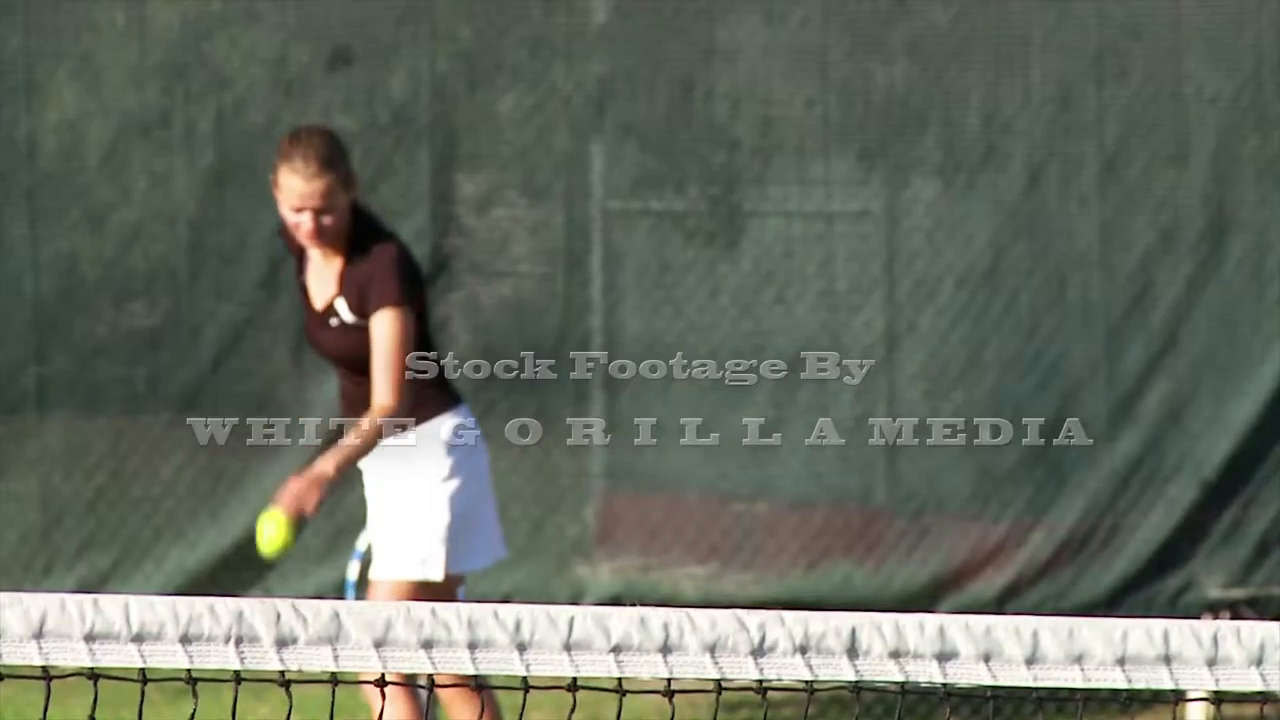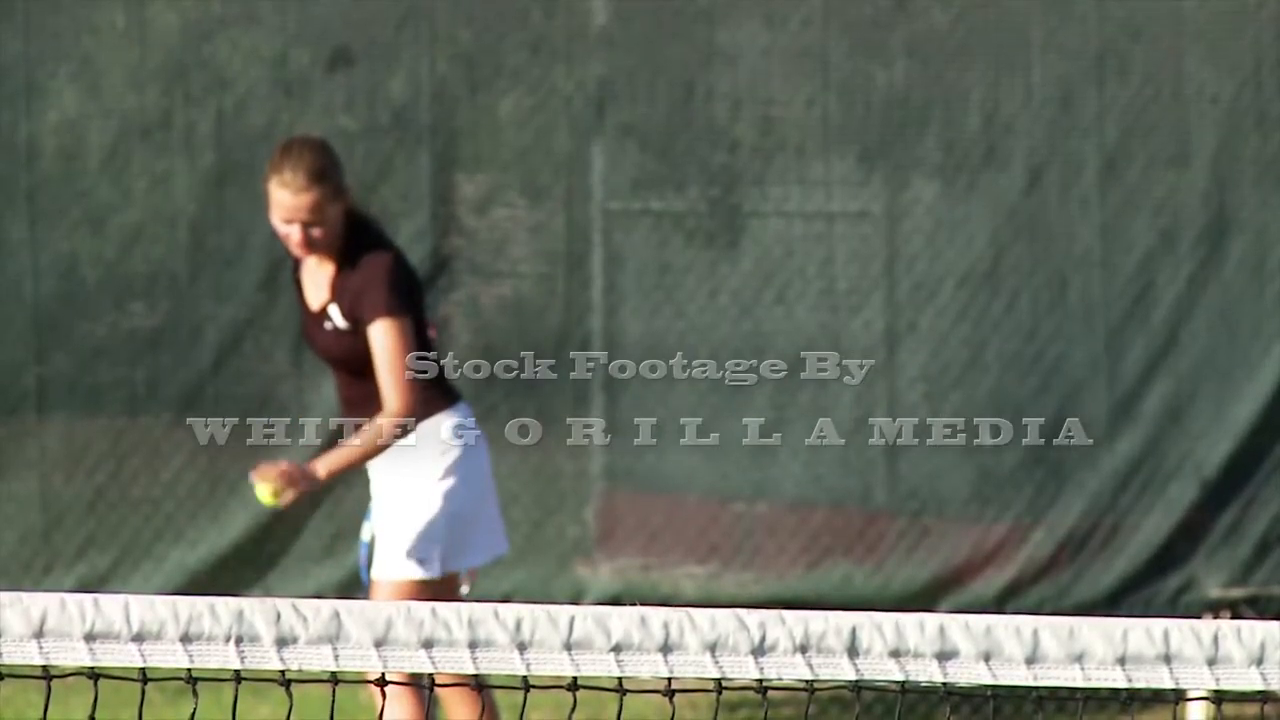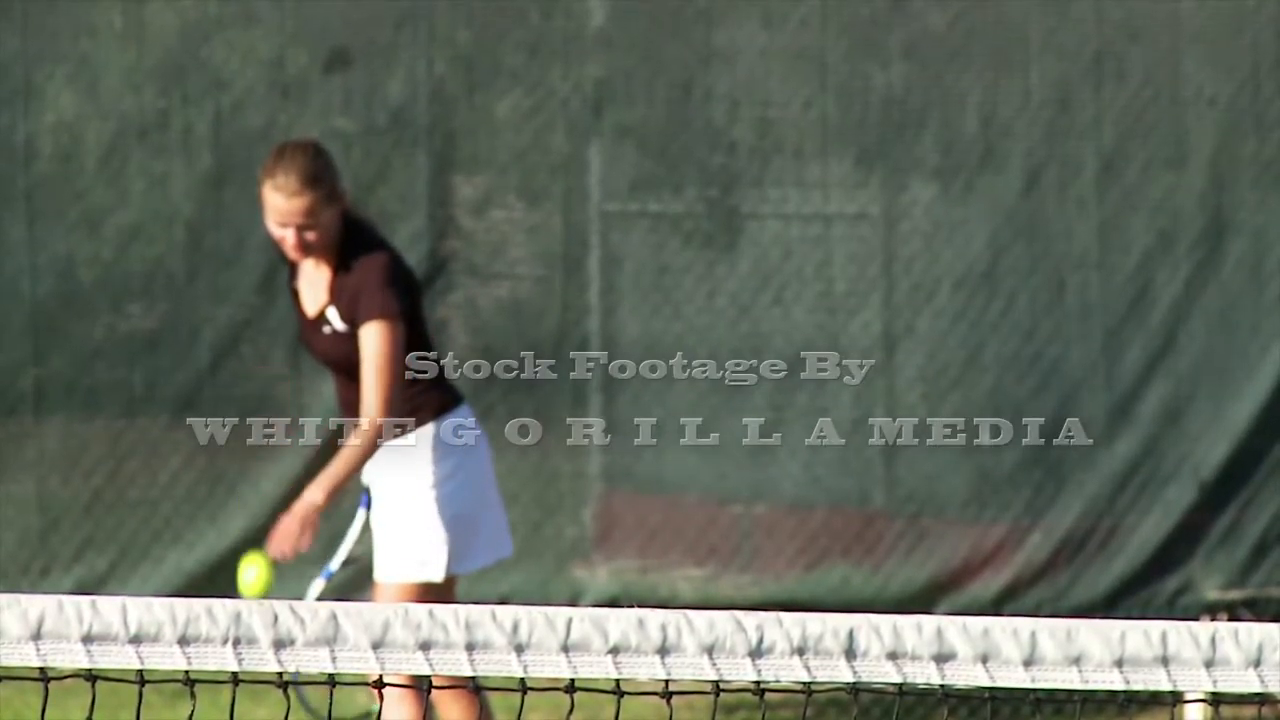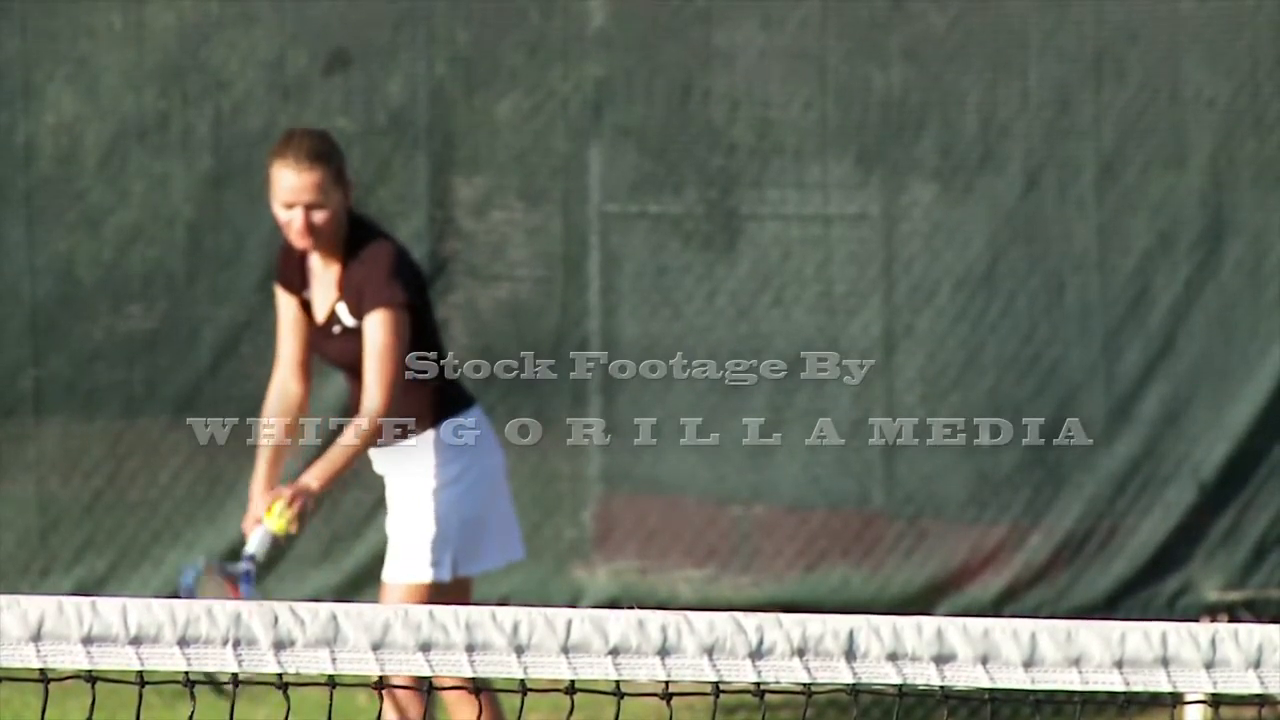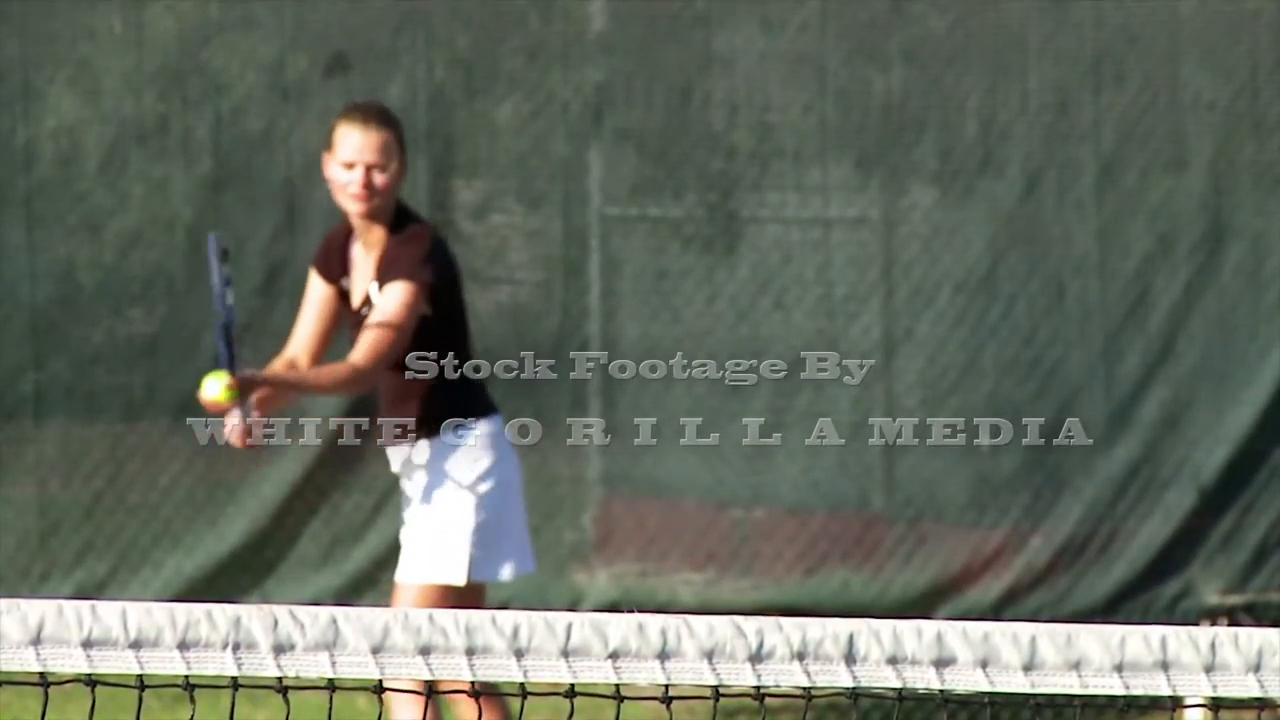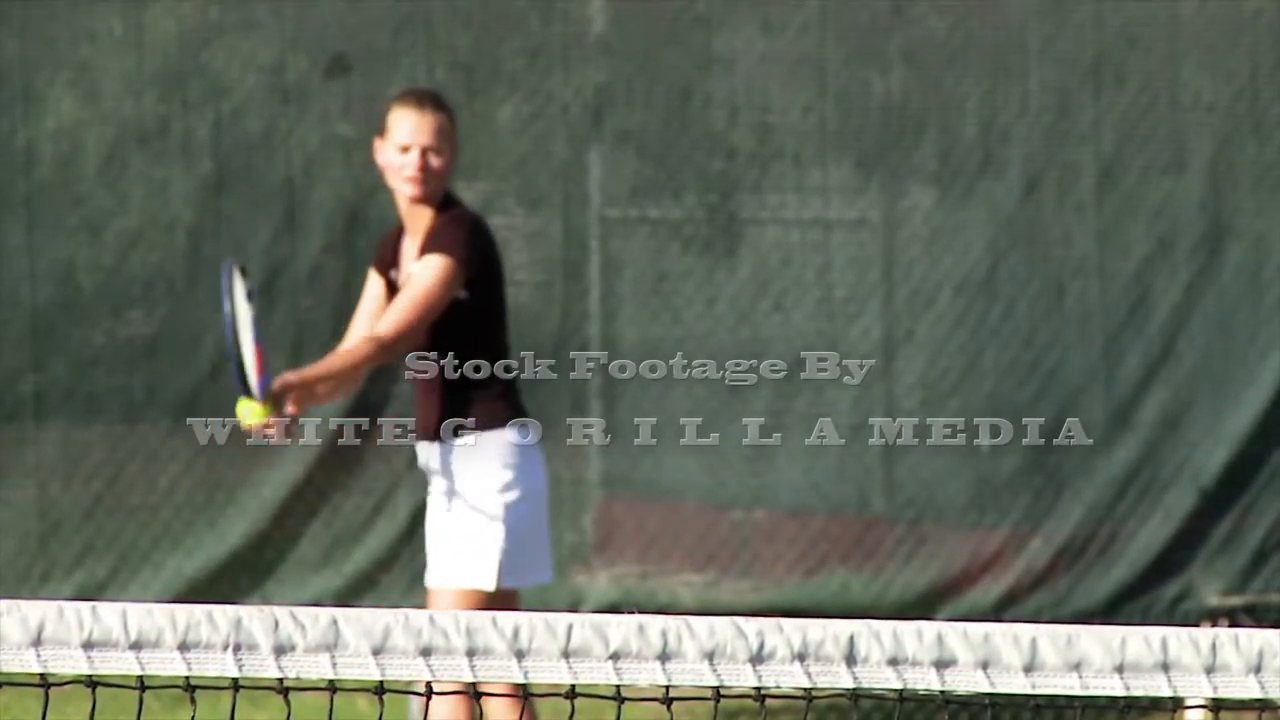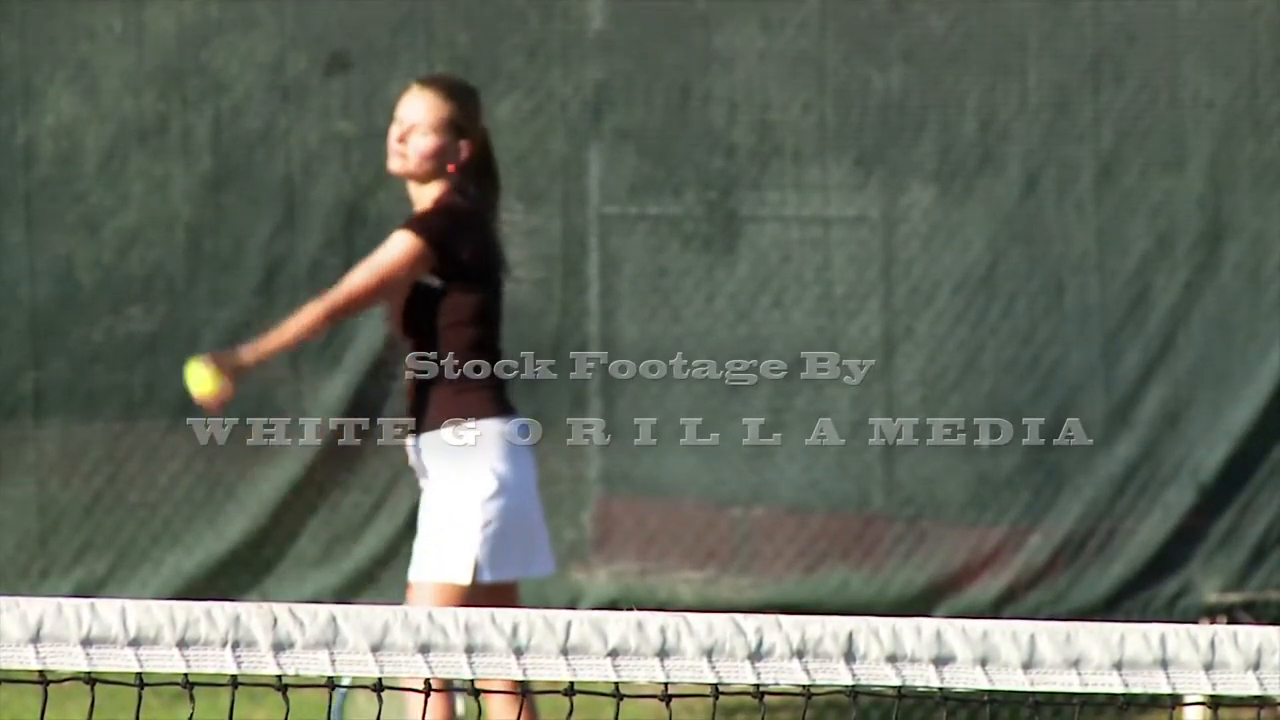
dt=0.7s
person 1, frame 1
left shoulder: (385, 263)
right shoulder: (302, 240)
left elbow: (390, 403)
left wrist: (322, 473)
left hip: (431, 453)
right hip: (389, 456)
person 1, frame 2
left shoulder: (377, 271)
right shoulder: (306, 243)
left elbow: (400, 412)
left wrist: (316, 471)
left hip: (430, 448)
right hip: (396, 455)
person 1, frame 3
left shoulder: (375, 273)
right shoulder: (298, 251)
left elbow: (377, 415)
left wrist: (312, 499)
left hip: (431, 451)
right hip: (394, 455)
person 1, frame 4
left shoulder: (380, 267)
right shoulder: (294, 260)
left elbow: (376, 410)
right elbow: (289, 379)
left wrist: (310, 485)
right wrist: (262, 481)
left hip: (444, 452)
right hip: (405, 457)
person 1, frame 5
left shoulder: (417, 251)
right shoulder: (337, 249)
left elbow: (359, 372)
right elbow: (298, 358)
left wrist: (260, 377)
right wrist: (248, 405)
left hip: (461, 457)
right hip: (426, 462)
person 1, frame 6
left shoulder: (460, 236)
right shoulder: (396, 245)
left elbow: (383, 343)
right elbow: (354, 354)
left wrist: (290, 382)
right wrist: (296, 393)
left hip: (487, 461)
right hip: (453, 464)
person 1, frame 7
left shoulder: (440, 226)
right shoulder: (449, 226)
left elbow: (338, 302)
left wrist: (247, 357)
right wrist: (429, 438)
left hip: (475, 460)
right hip: (465, 461)
right knee: (493, 668)
